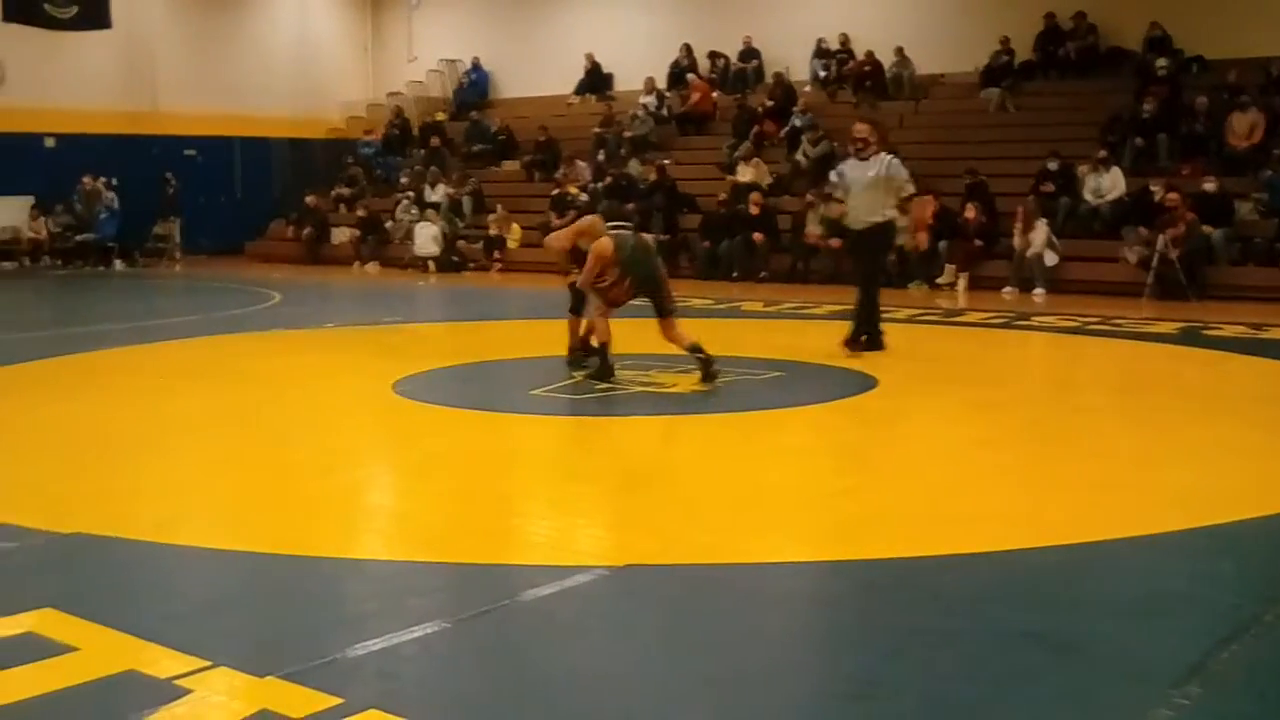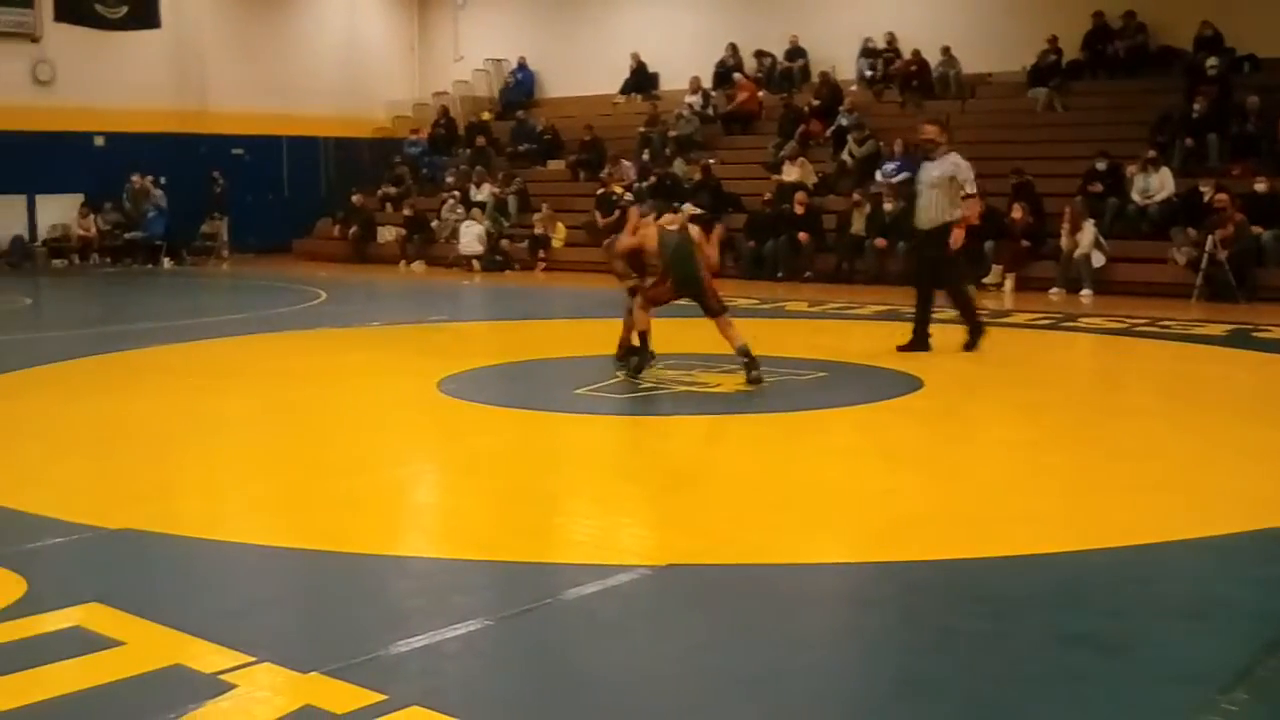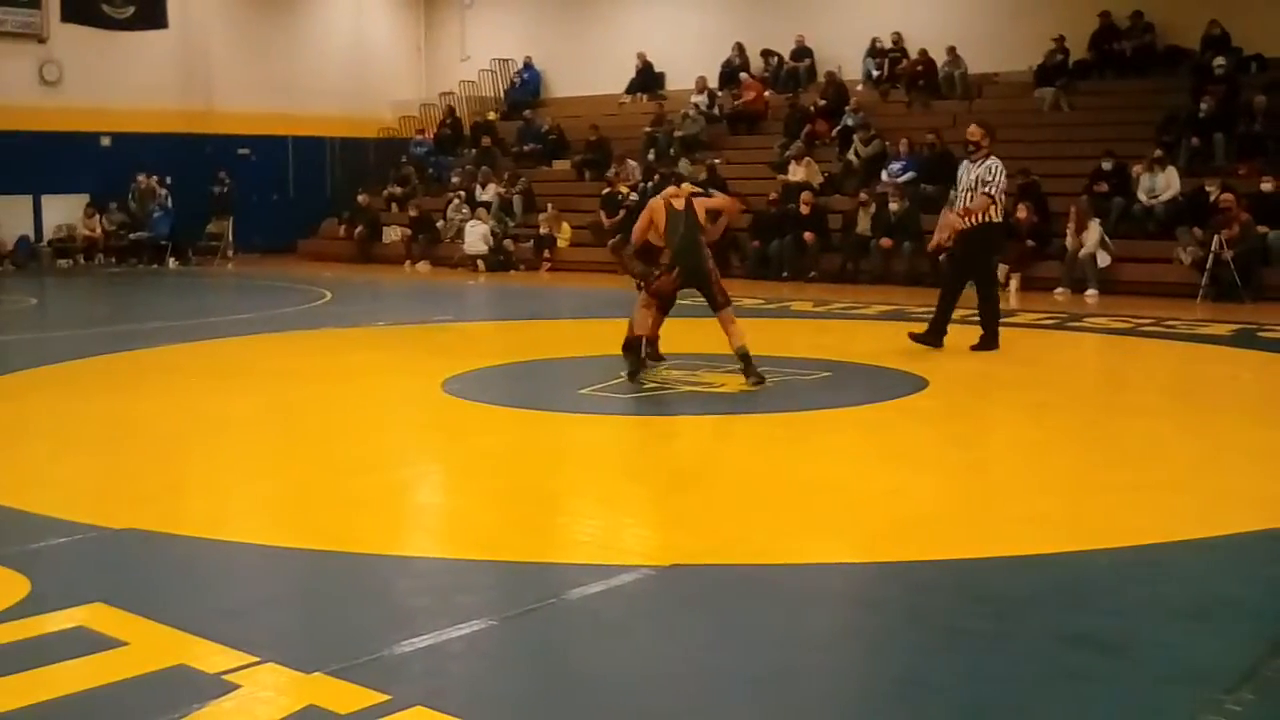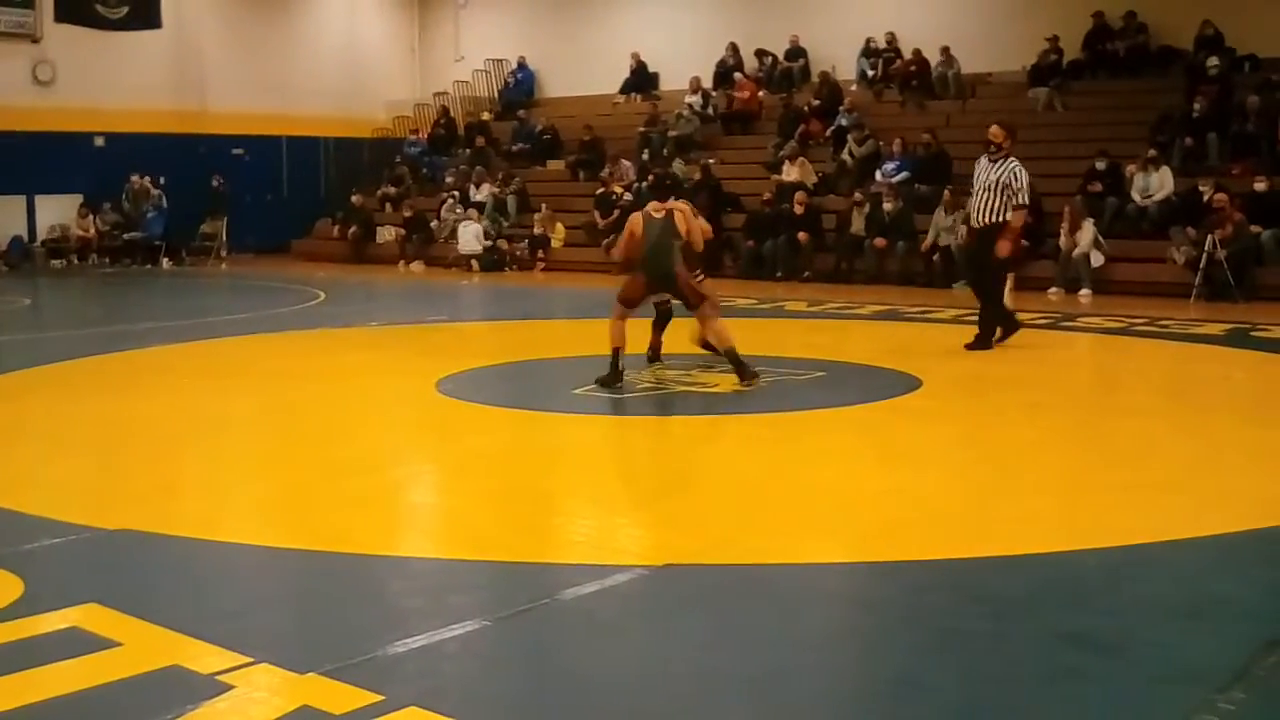
dt=0.3s
person 1, frame 1
left shoulder: (889, 163)
right shoulder: (847, 166)
left elbow: (909, 196)
right elbow: (839, 200)
right wrist: (831, 231)
left hip: (879, 231)
right hip: (856, 232)
left knee: (869, 284)
right knee: (867, 285)
left ankle: (858, 335)
right ankle: (873, 336)
person 1, frame 2
left shoulder: (956, 163)
right shoulder: (925, 166)
left elbow: (971, 198)
left wrist: (960, 227)
left hip: (949, 234)
right hip: (926, 233)
left knee: (952, 285)
right knee: (922, 288)
left ankle: (975, 328)
right ankle: (920, 338)
person 1, frame 3
left shoulder: (993, 167)
right shoulder: (965, 165)
left elbow: (987, 199)
left wrist: (960, 215)
right wrist: (946, 230)
left hip: (985, 232)
right hip: (964, 233)
left knee: (985, 287)
right knee: (950, 284)
left ankle: (990, 337)
right ankle: (935, 333)
person 1, frame 4
left shoulder: (1014, 169)
right shoulder: (981, 162)
left elbow: (1021, 208)
left wrist: (1008, 238)
right wrist: (967, 223)
left hip: (998, 232)
right hip: (978, 231)
left knee: (991, 286)
right knee: (978, 283)
left ankle: (985, 336)
right ankle: (1007, 322)
person 2, frame 1
left shoulder: (602, 243)
right shoulder: (641, 238)
left elbow: (583, 284)
left hip: (633, 275)
right hip: (656, 275)
left knee: (599, 312)
right knee: (671, 330)
left ankle: (605, 366)
right ankle: (705, 360)
person 2, frame 2
left shoulder: (650, 230)
right shoulder: (694, 230)
left elbow: (620, 248)
right elbow: (713, 263)
right wrist: (715, 239)
left hip: (672, 278)
right hip: (697, 277)
left knee: (640, 305)
right knee: (727, 326)
left ankle: (644, 356)
right ankle: (751, 366)
person 2, frame 3
left shoulder: (655, 205)
right shoulder: (698, 202)
left elbow: (635, 240)
right elbow: (732, 206)
left hip: (678, 266)
right hip: (704, 265)
left knee: (644, 305)
right knee: (729, 321)
left ankle: (638, 359)
right ankle: (750, 369)
person 2, frame 4
left shoulder: (637, 218)
right shoulder: (683, 212)
left elbow: (618, 255)
right elbow: (698, 247)
left hip: (646, 271)
right hip: (674, 271)
left knee: (618, 317)
right knee: (709, 318)
left ankle: (615, 372)
right ankle: (741, 368)
